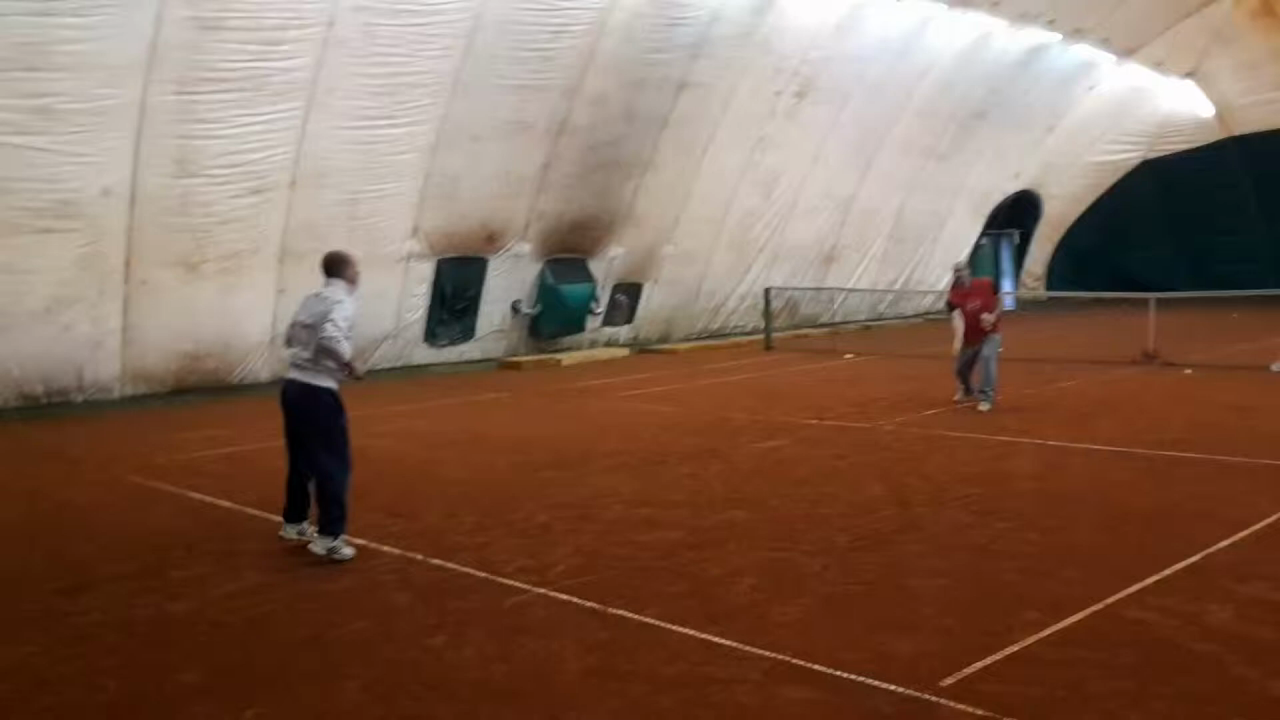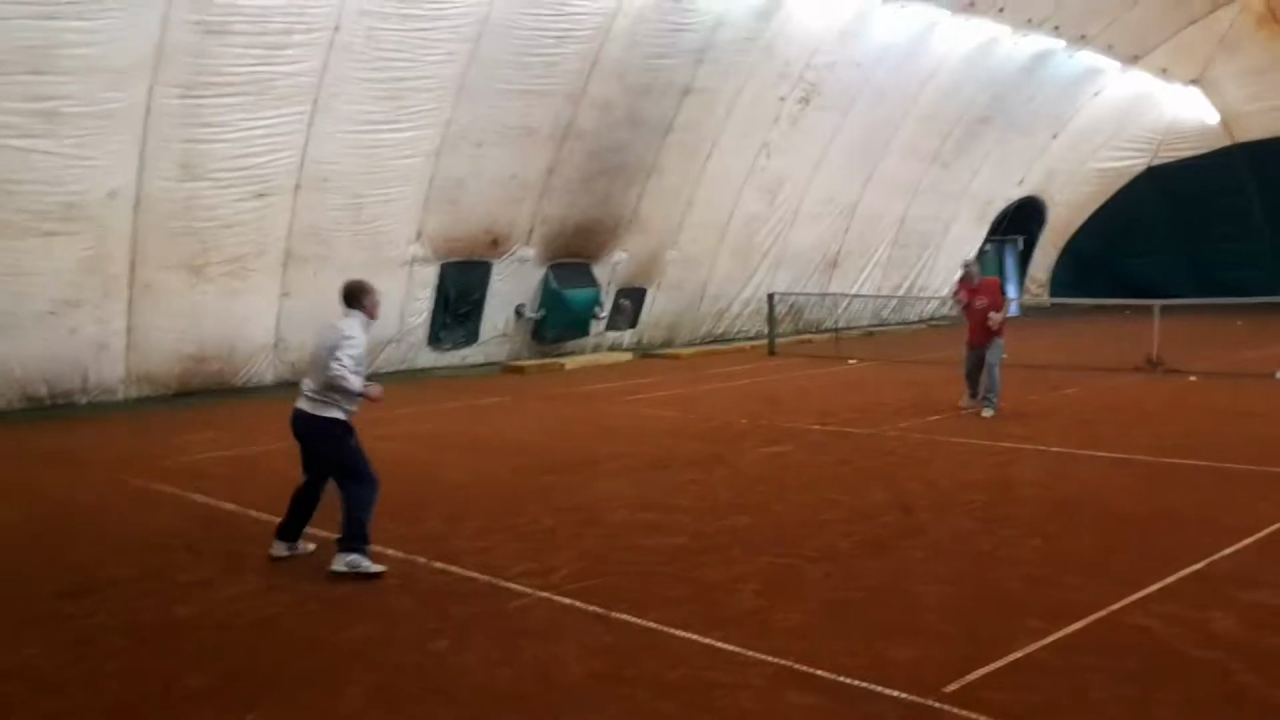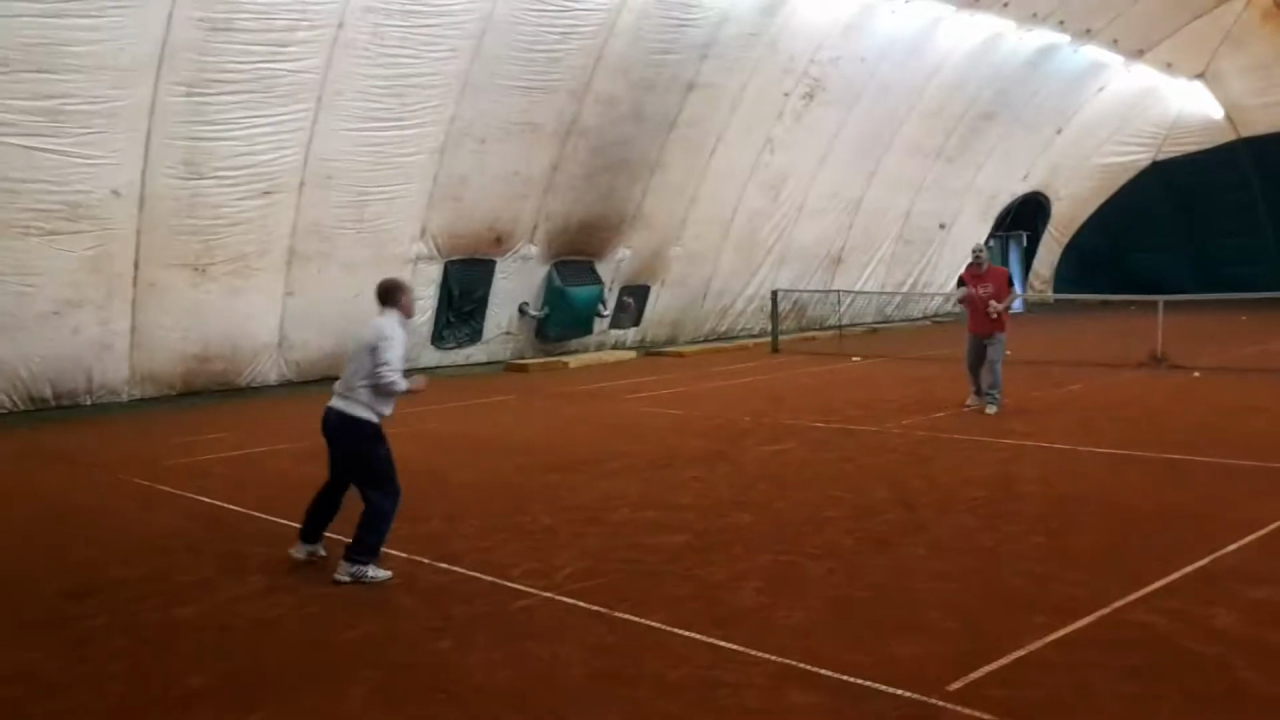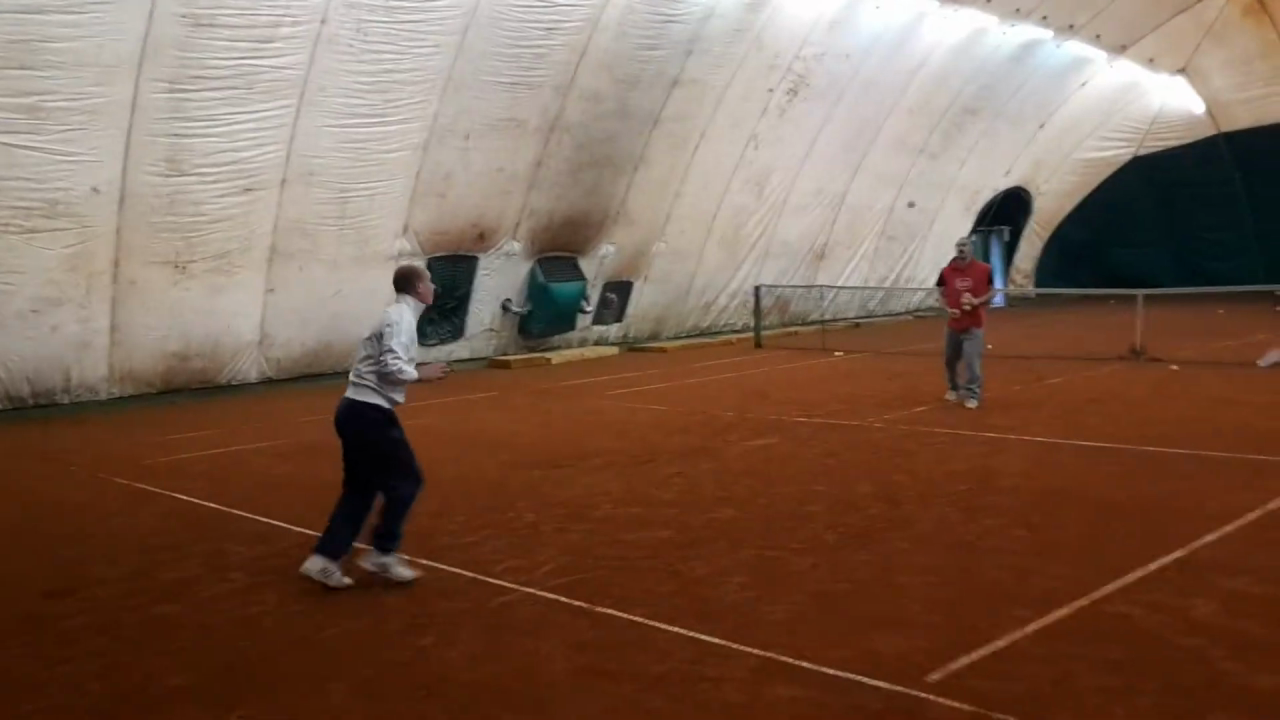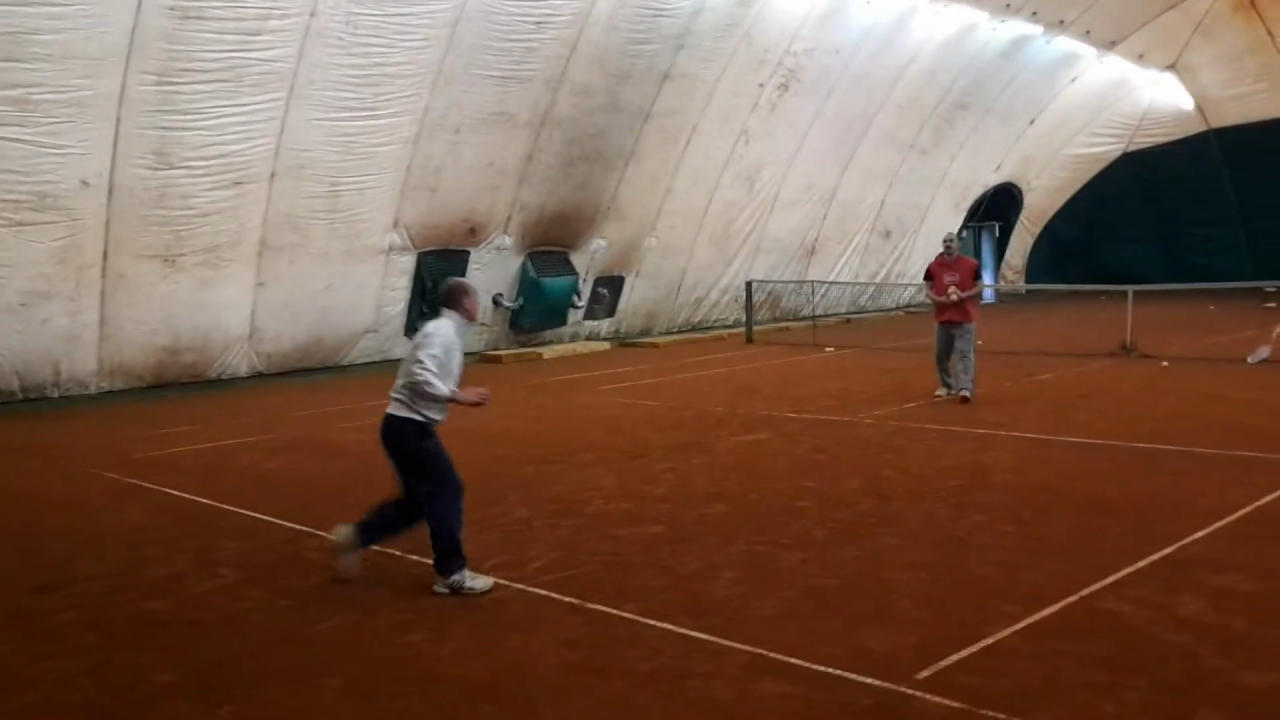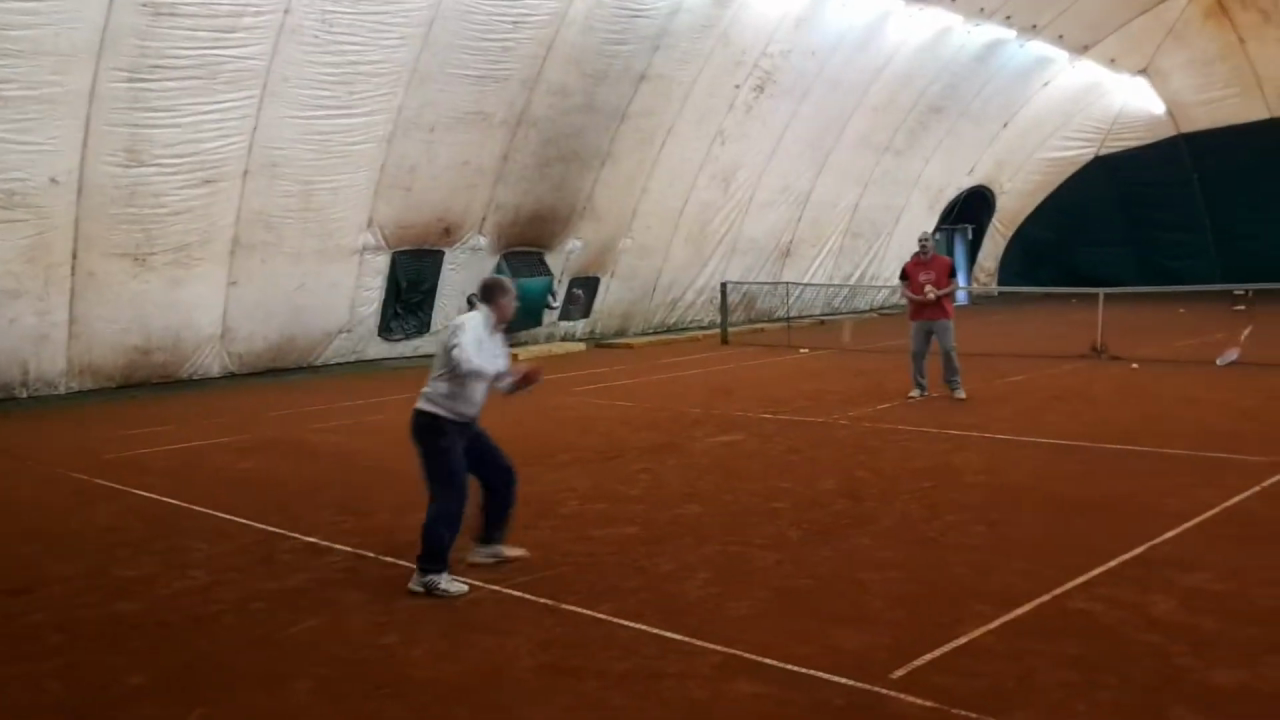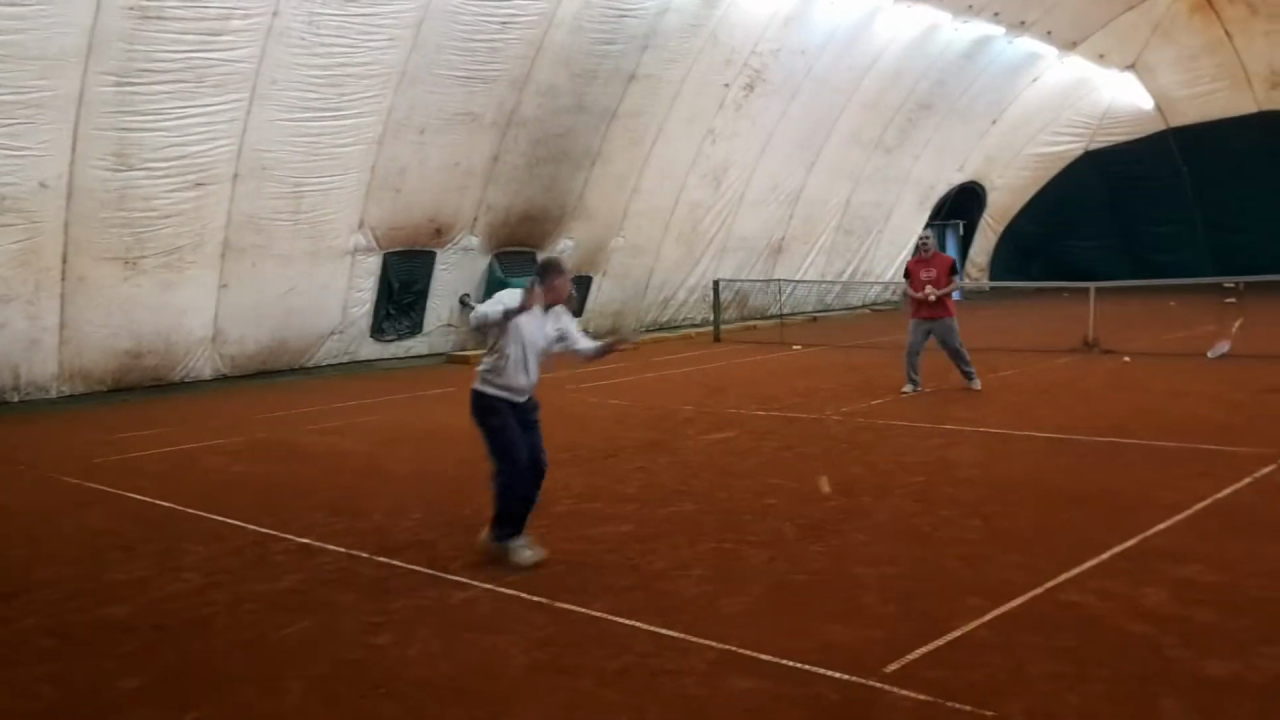
dt=0.2s
person 1, frame 1
left shoulder: (311, 300)
right shoulder: (343, 301)
left elbow: (290, 338)
right elbow: (332, 338)
right wrist: (349, 365)
left hip: (293, 386)
right hip: (318, 392)
left knee: (301, 460)
right knee: (334, 463)
left ankle: (295, 523)
right ankle: (329, 537)
person 1, frame 2
left shoulder: (334, 329)
right shoulder: (355, 334)
right elbow: (337, 374)
left wrist: (359, 387)
right wrist: (365, 392)
left hip: (304, 415)
right hip: (326, 422)
left knee: (315, 481)
right knee: (362, 484)
left ankle: (285, 541)
right ankle: (351, 555)
person 1, frame 3
left shoulder: (378, 327)
right shoulder: (392, 332)
right elbow: (386, 380)
left wrist: (402, 383)
right wrist: (409, 386)
left hip: (336, 415)
right hip: (357, 423)
left knee: (338, 482)
right knee: (384, 494)
left ankle: (308, 543)
right ankle: (357, 564)
person 1, frame 4
left shoulder: (396, 316)
right shoulder: (401, 317)
right elbow: (392, 365)
left wrist: (418, 373)
right wrist: (421, 374)
left hip: (354, 408)
right hip: (370, 413)
left knee: (357, 489)
right knee: (406, 481)
left ankle: (325, 560)
right ankle: (381, 553)
person 1, frame 5
left shoulder: (451, 334)
right shoulder: (440, 333)
right elbow: (421, 380)
left wrist: (462, 394)
right wrist: (460, 396)
left hip: (415, 426)
right hip: (408, 427)
left knee: (419, 497)
right knee: (447, 493)
left ankle: (354, 536)
right ankle: (452, 574)
person 1, frame 6
left shoulder: (495, 338)
right shoulder: (469, 325)
left elbow: (501, 382)
right elbow: (464, 364)
left wrist: (519, 379)
right wrist: (506, 368)
left hip: (463, 422)
right hip: (435, 421)
left knee: (501, 476)
right knee: (450, 495)
left ankle: (488, 545)
right ankle: (429, 574)
person 1, frame 7
left shoulder: (559, 317)
right shoulder: (510, 299)
left elbow: (582, 346)
right elbow: (481, 317)
left wrist: (605, 347)
right wrist: (517, 310)
left hip: (522, 401)
right hip: (491, 398)
left knee: (535, 468)
right knee: (514, 467)
left ankle: (502, 532)
right ankle: (506, 538)
